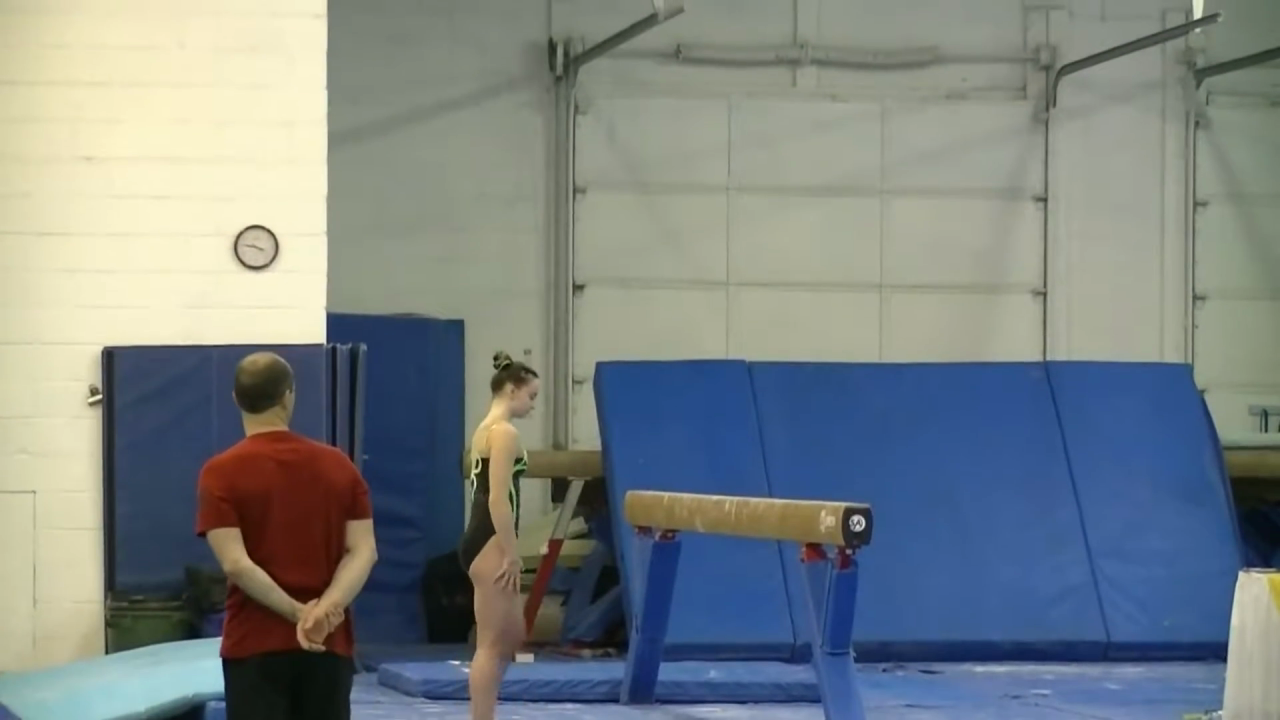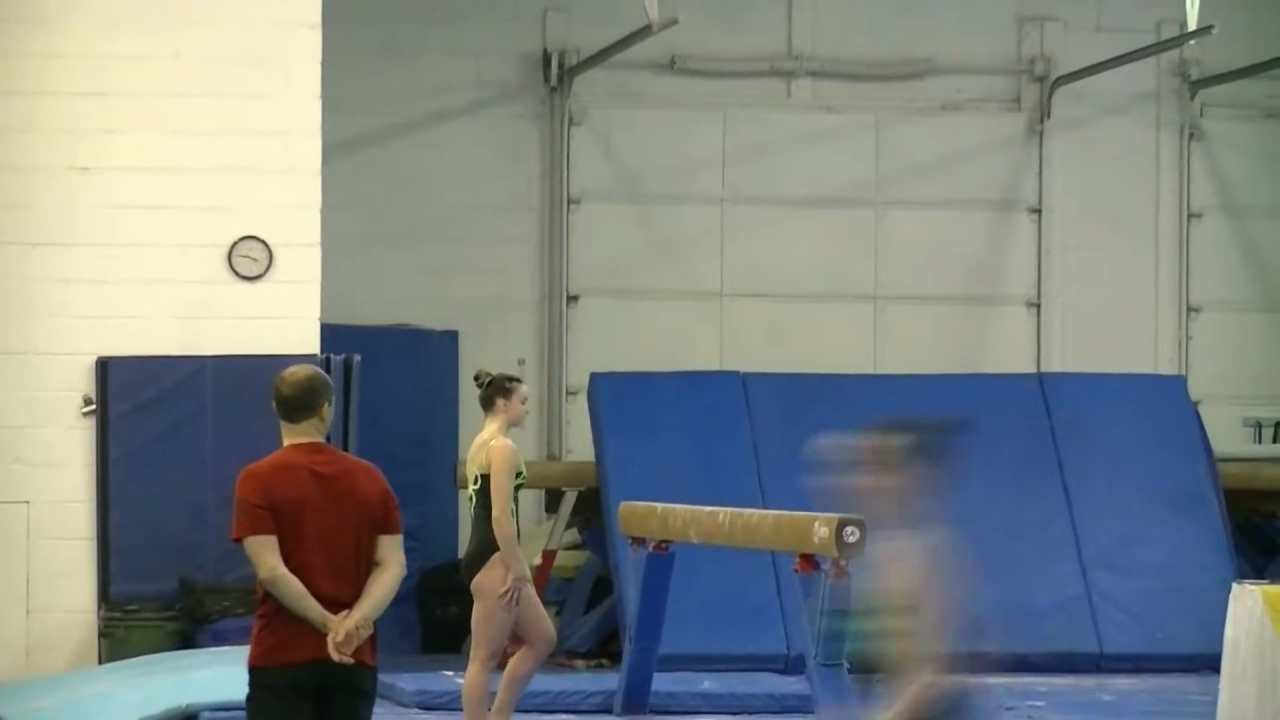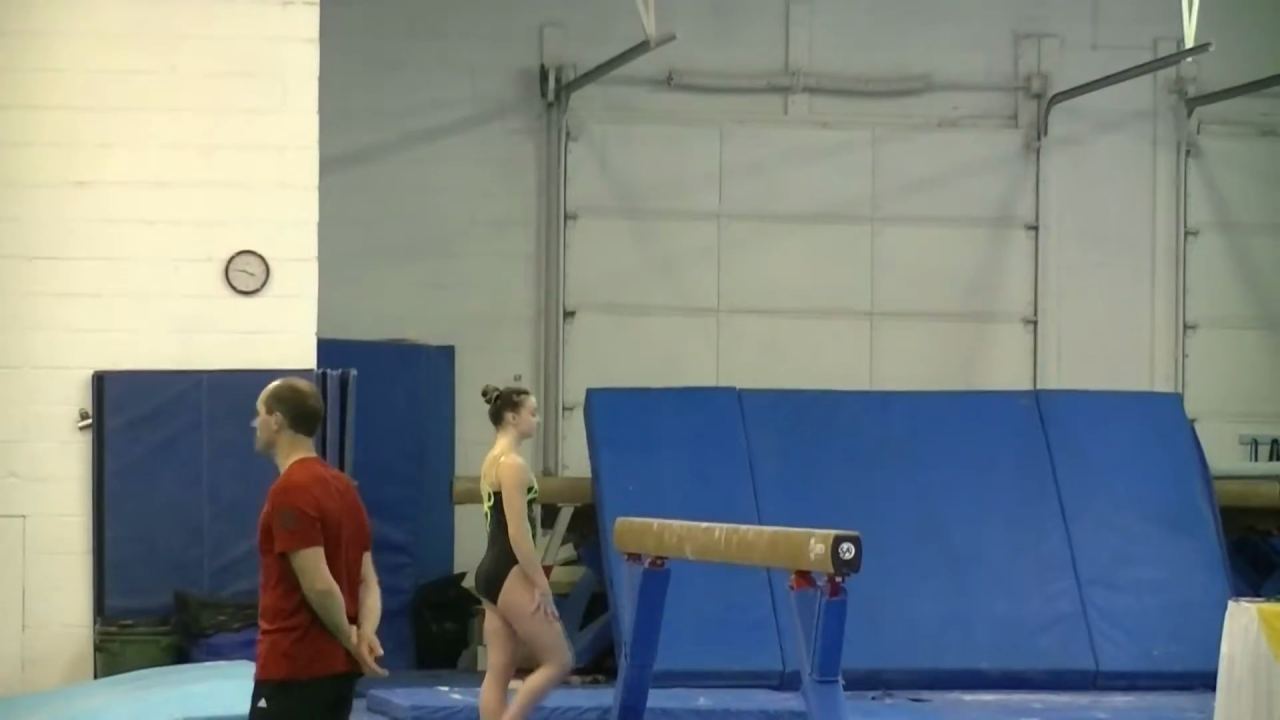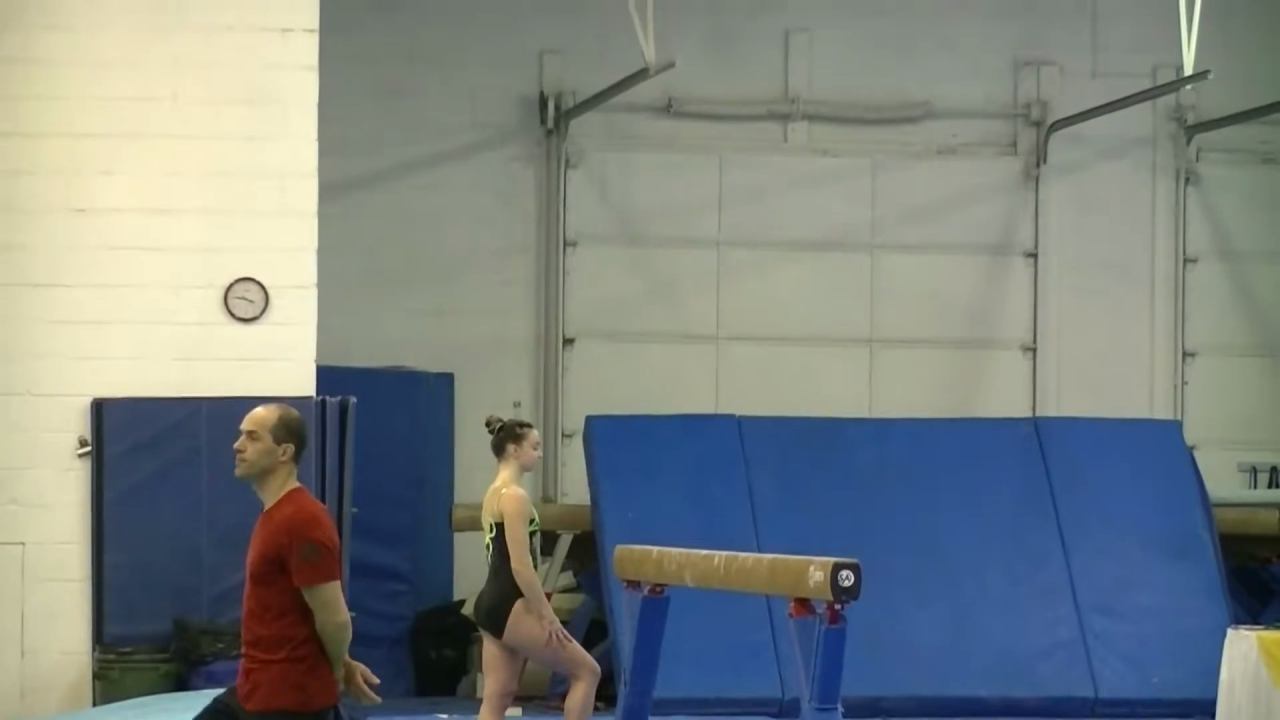
dt=0.7s
person 1, frame 1
left shoulder: (221, 473)
right shoulder: (339, 465)
left elbow: (235, 564)
right elbow: (363, 551)
left wrist: (298, 613)
right wrist: (328, 607)
left hip: (256, 647)
right hip: (330, 644)
person 1, frame 2
left shoulder: (258, 480)
right shoulder: (371, 478)
left elbow: (271, 571)
right elbow: (393, 565)
left wrist: (328, 623)
right wrist: (356, 620)
left hip: (282, 655)
right hip: (353, 657)
person 1, frame 3
left shoulder: (290, 490)
right shoulder: (343, 487)
left elbow: (319, 585)
right elbow: (367, 579)
left wrist: (348, 640)
right wrist: (365, 634)
left hip: (295, 666)
right hip: (338, 664)
person 1, frame 4
left shoulder: (300, 521)
right shoulder: (275, 515)
left elbow: (334, 618)
left wrist: (338, 671)
right wrist: (340, 666)
right hip: (259, 688)
person 2, frame 1
left shoulder: (485, 429)
right shoulder: (505, 432)
right elbow: (499, 499)
right wrist: (511, 555)
left hip: (480, 541)
right hip: (490, 544)
left knee: (511, 637)
right knee: (493, 644)
person 2, frame 2
left shoulder: (480, 444)
right shoulder: (502, 447)
right elbow: (500, 515)
right wrist: (514, 569)
left hip: (487, 555)
right hip: (493, 558)
left knee: (542, 638)
right knee: (485, 656)
person 2, frame 3
left shoulder: (494, 459)
right shoulder: (512, 463)
right elbow: (518, 533)
right wrist: (541, 584)
left hip: (492, 571)
right hip: (510, 574)
left knee: (499, 671)
right knee: (558, 661)
person 2, frame 4
left shoulder: (494, 492)
right shoulder: (515, 496)
right elbow: (520, 565)
right wrist: (547, 616)
left hip: (491, 603)
right hip: (509, 606)
right knee: (586, 671)
